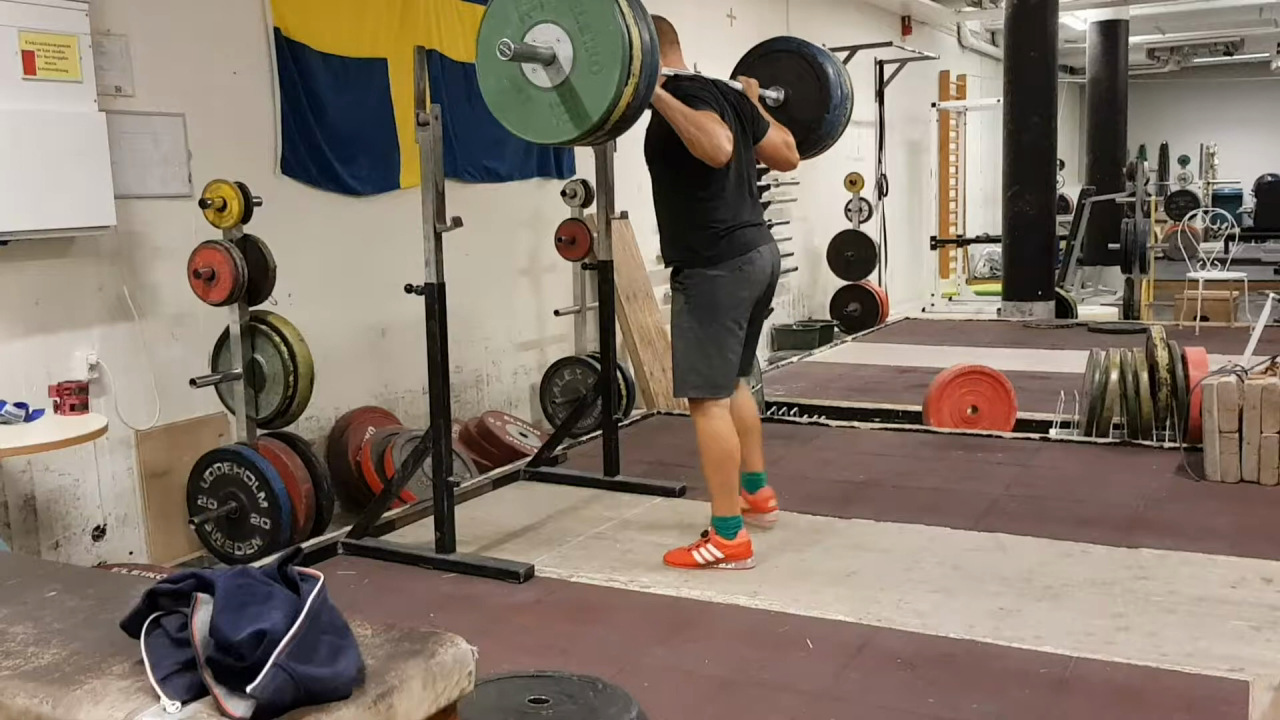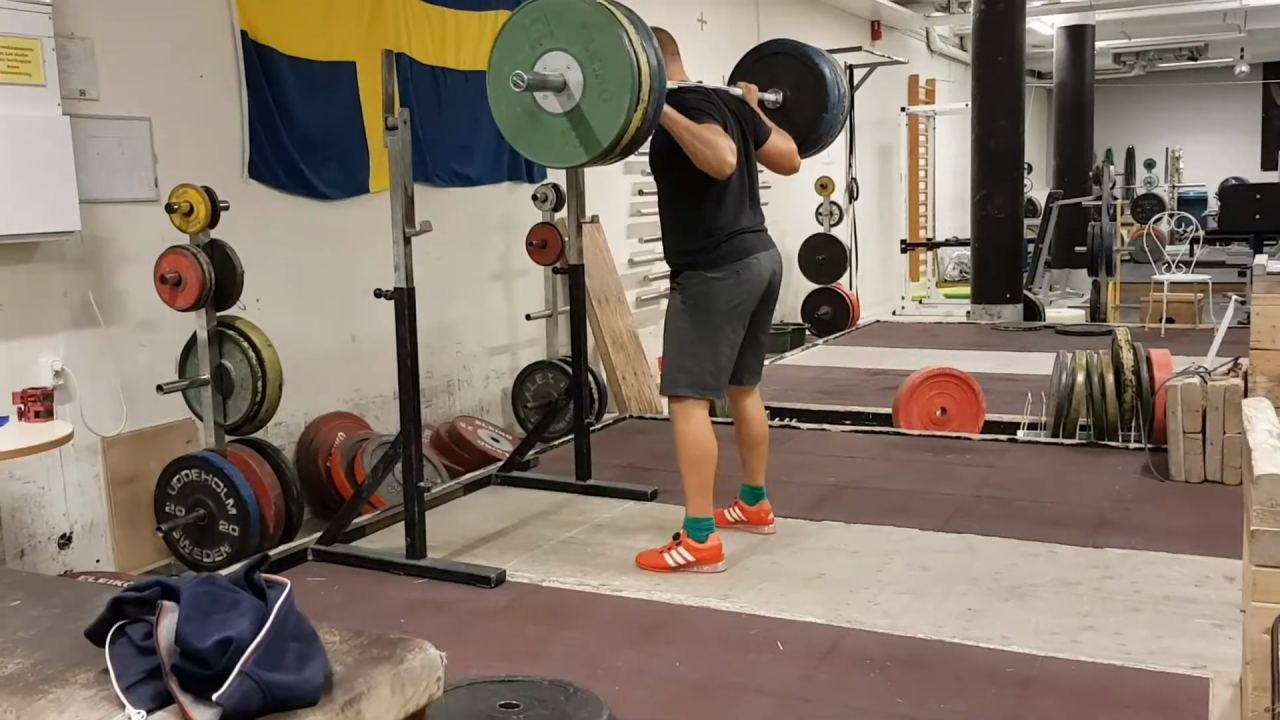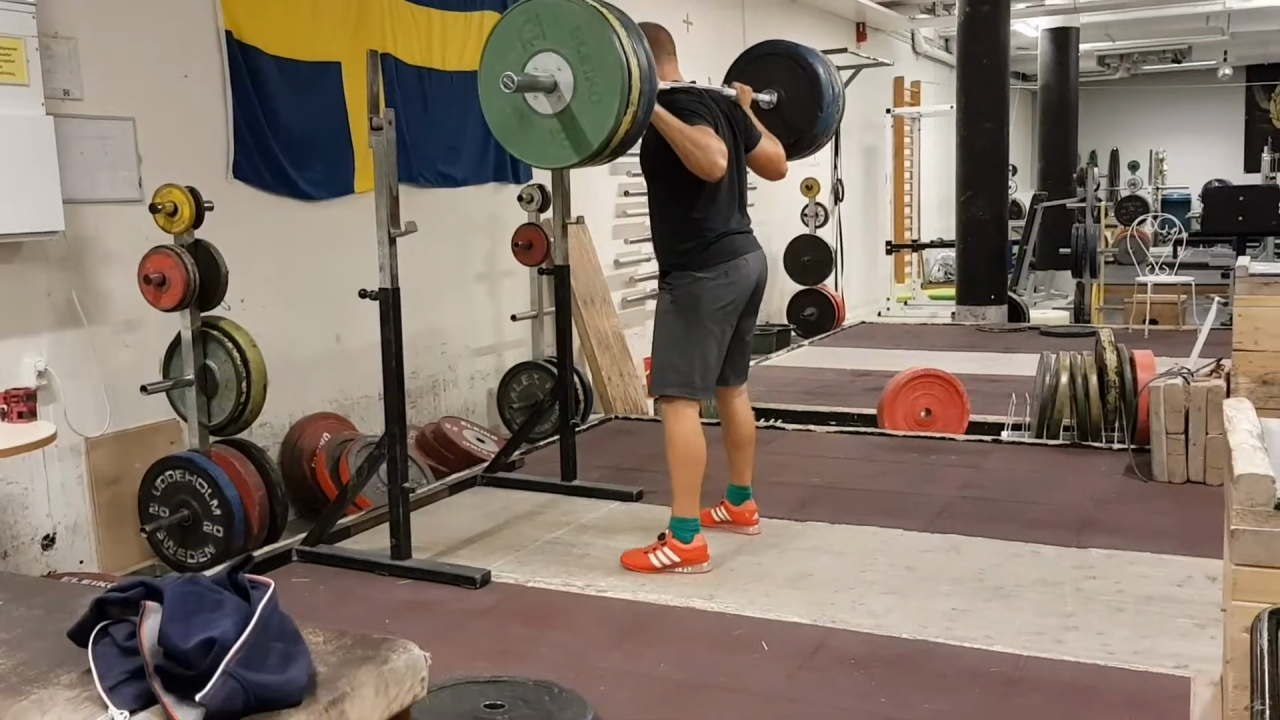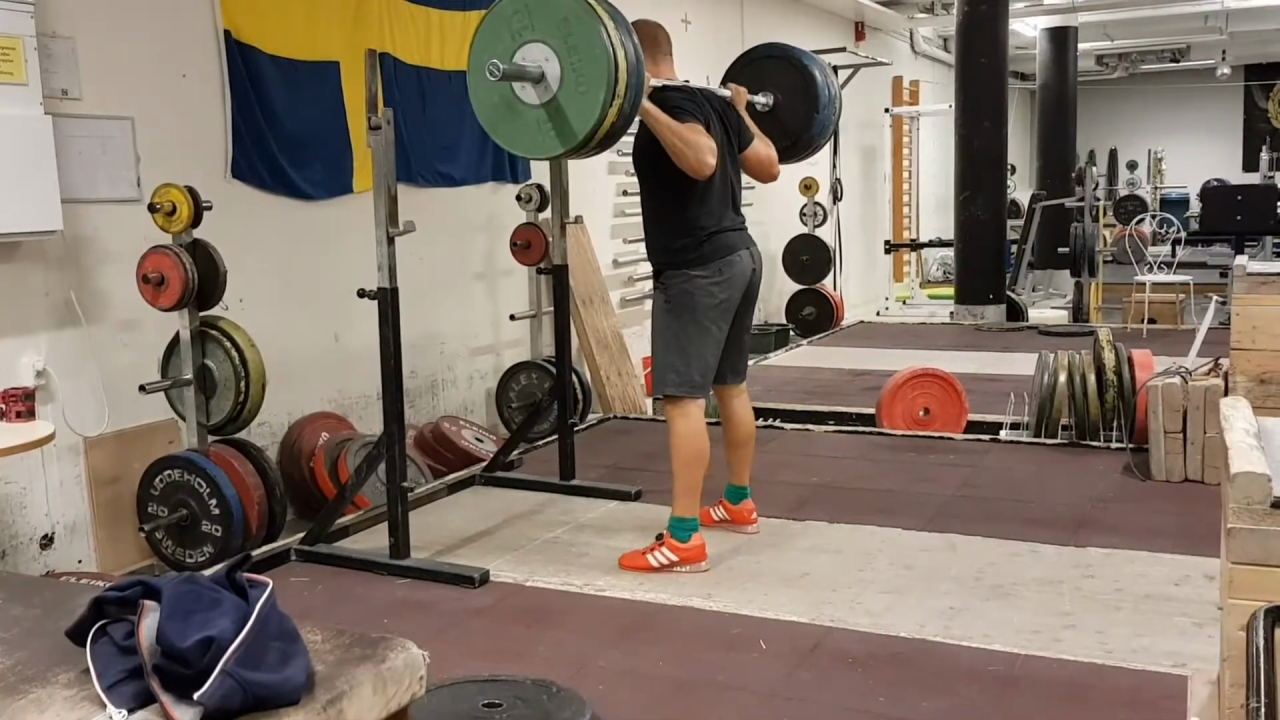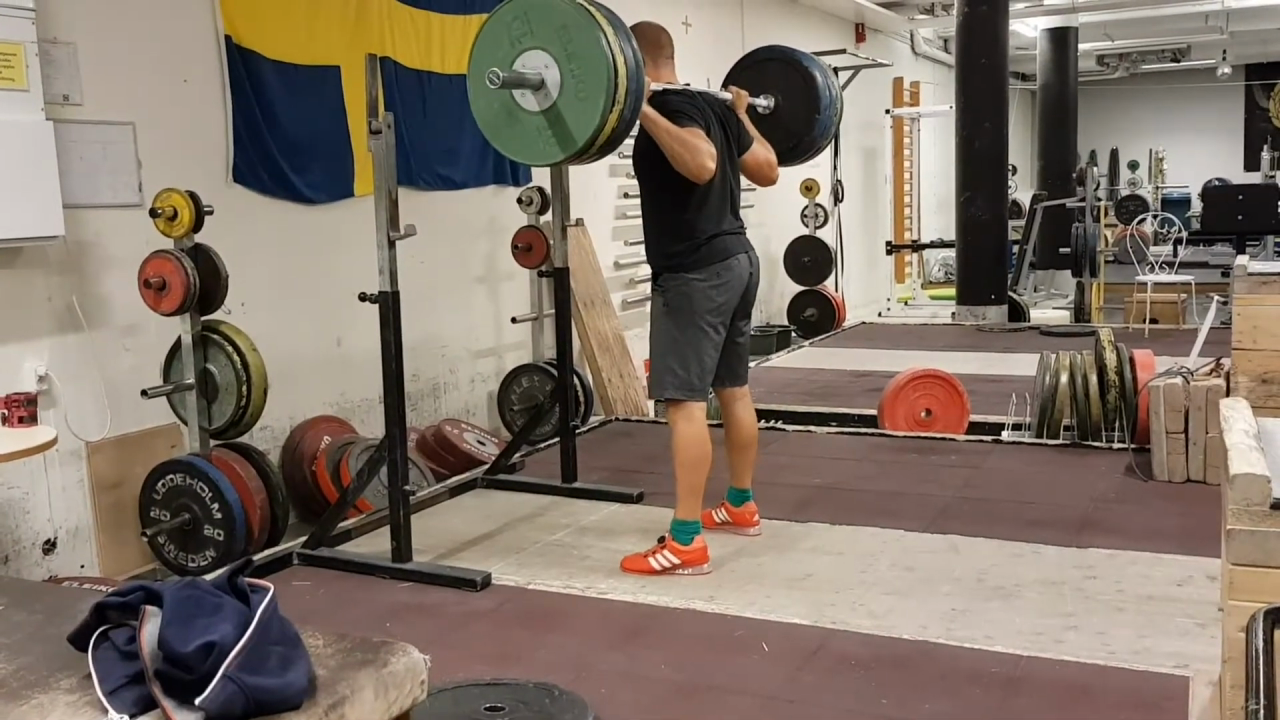
dt=1s
person 1, frame 1
left shoulder: (684, 94)
right shoulder: (725, 94)
left elbow: (717, 148)
right elbow: (787, 156)
left wrist: (655, 92)
right wrist: (755, 104)
left hip: (716, 265)
right hip: (756, 252)
left knee: (707, 397)
right knee: (729, 382)
left ankle: (728, 537)
right ankle: (756, 492)
person 1, frame 2
left shoulder: (686, 106)
right shoulder: (728, 103)
left elbow: (722, 160)
right elbow: (789, 159)
left wrist: (659, 108)
right wrist: (756, 109)
left hip: (715, 270)
right hip: (759, 257)
left knee: (688, 400)
right knee: (742, 388)
left ankle: (699, 540)
right ankle: (755, 504)
person 1, frame 3
left shoulder: (678, 105)
right shoulder: (720, 103)
left elbow: (714, 163)
right elbow: (776, 164)
left wrist: (650, 109)
right wrist: (747, 111)
left hip: (702, 271)
right hip: (744, 259)
left knee: (678, 400)
right knee: (730, 387)
left ankle: (683, 541)
right ankle: (740, 504)
person 1, frame 4
left shoulder: (668, 105)
right shoulder: (713, 103)
left elbow: (702, 161)
right elbow: (768, 166)
left wrist: (641, 104)
right wrist: (742, 111)
left hip: (696, 269)
right hip: (739, 256)
left knee: (683, 398)
right knee: (730, 386)
left ankle: (683, 540)
right ankle: (738, 503)
person 1, frame 5
left shoulder: (670, 107)
right shoulder: (713, 107)
left elbow: (702, 165)
right elbow: (767, 170)
left wrist: (642, 109)
right wrist: (742, 115)
left hip: (694, 272)
right hip: (736, 259)
left knee: (684, 401)
right knee: (733, 389)
left ankle: (685, 543)
right ankle: (741, 505)
